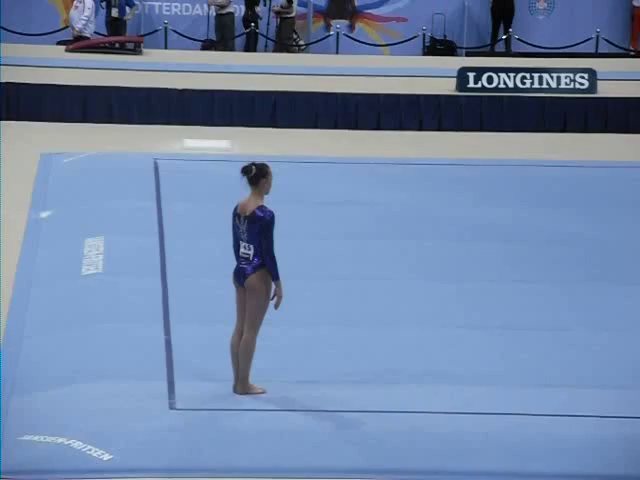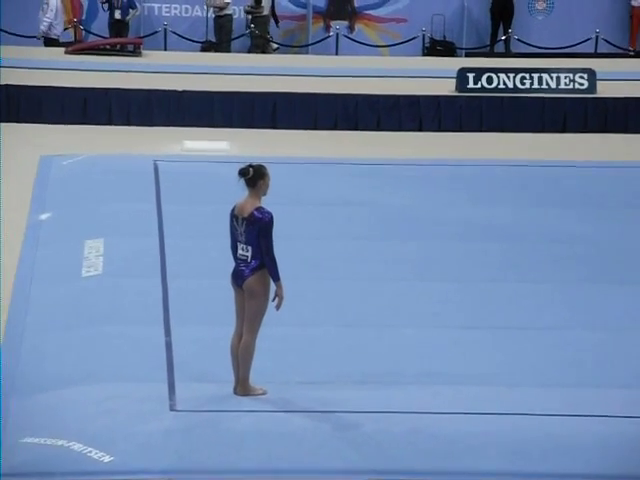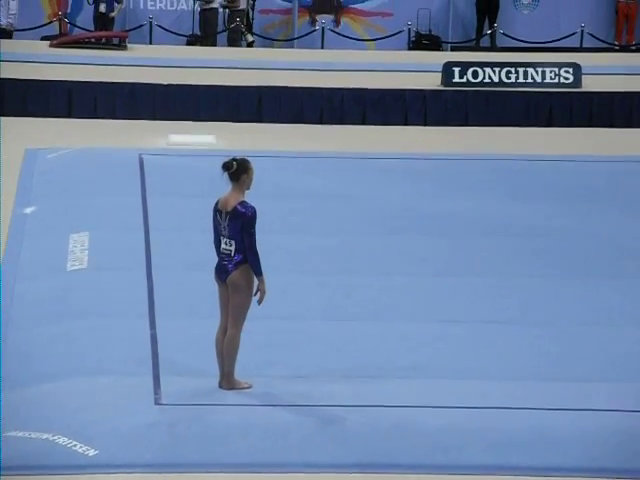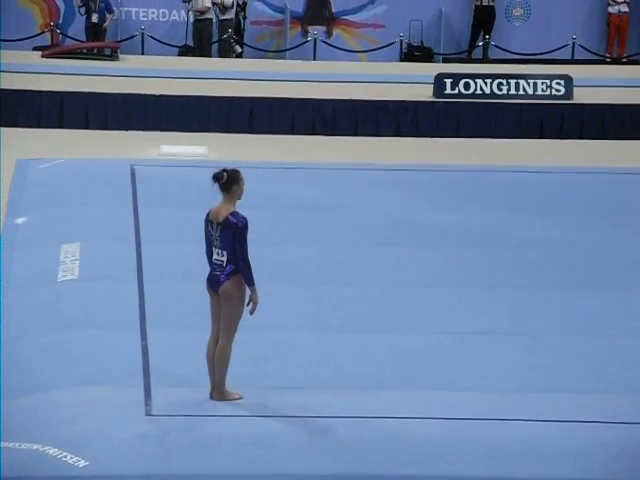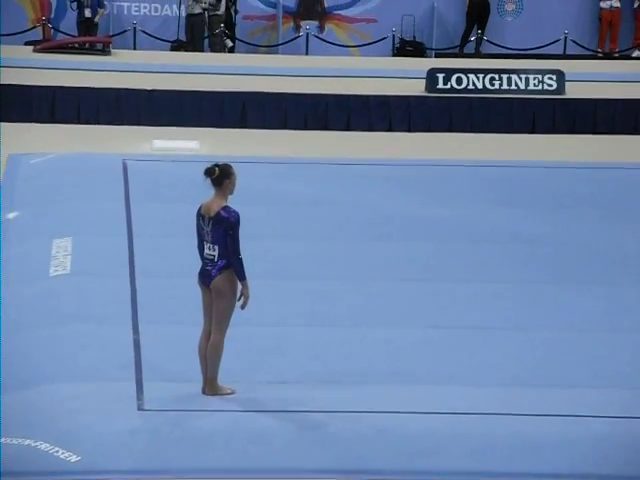
dt=1s
person 1, frame 1
left shoulder: (238, 208)
right shoulder: (266, 214)
right elbow: (268, 252)
right wrist: (278, 284)
left hip: (240, 272)
right hip: (257, 276)
left knee: (240, 328)
right knee: (250, 331)
left ankle: (237, 381)
right ankle: (244, 384)
person 1, frame 2
left shoulder: (235, 210)
right shoulder: (264, 216)
left elbow: (233, 246)
right elbow: (268, 253)
right wrist: (278, 285)
left hip: (237, 273)
right hip: (255, 277)
left knee: (239, 330)
right knee: (250, 333)
left ankle: (238, 382)
right ankle: (244, 385)
person 1, frame 3
left shoulder: (218, 204)
right shoulder: (247, 210)
left elbow: (216, 240)
right elbow: (250, 248)
right wrist: (261, 280)
left hip: (221, 268)
right hip: (239, 272)
left knee: (224, 324)
right knee: (234, 328)
left ankle: (223, 376)
right ankle: (229, 379)
person 1, frame 4
left shoulder: (209, 215)
right shoulder: (238, 220)
left elbow: (208, 251)
right elbow: (242, 258)
right wrist: (253, 289)
left hip: (213, 278)
right hip: (231, 282)
left knee: (215, 335)
right knee: (226, 338)
left ankle: (214, 387)
right ankle: (220, 390)
person 1, frame 5
left shoulder: (201, 209)
right shoulder: (230, 215)
left elbow: (200, 245)
right elbow: (234, 253)
right wrist: (244, 285)
left hip: (204, 273)
right hip: (222, 277)
left knee: (207, 330)
right knee: (218, 333)
left ankle: (206, 382)
right ankle: (212, 384)
